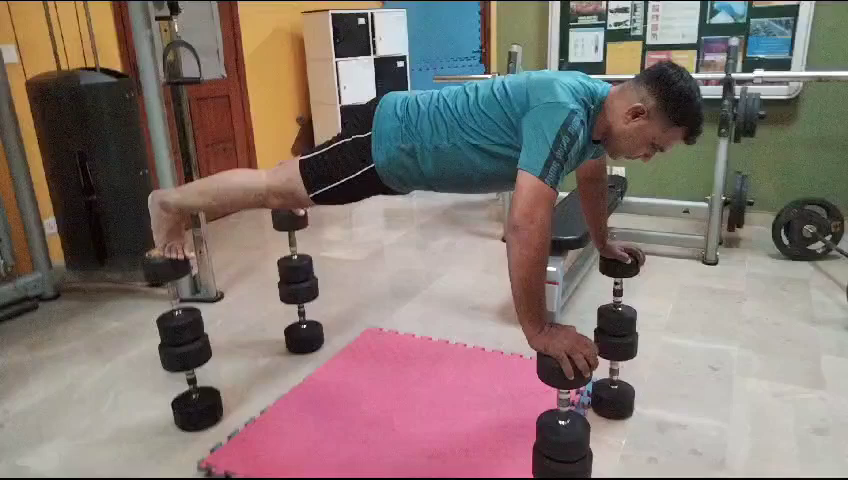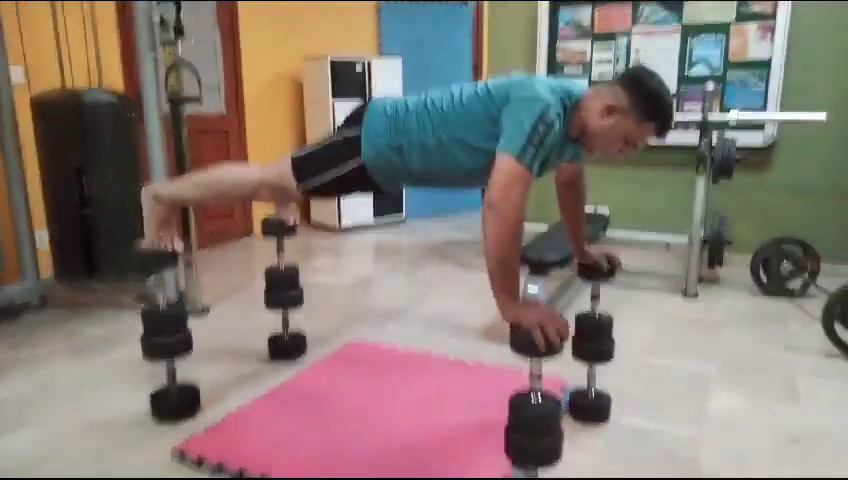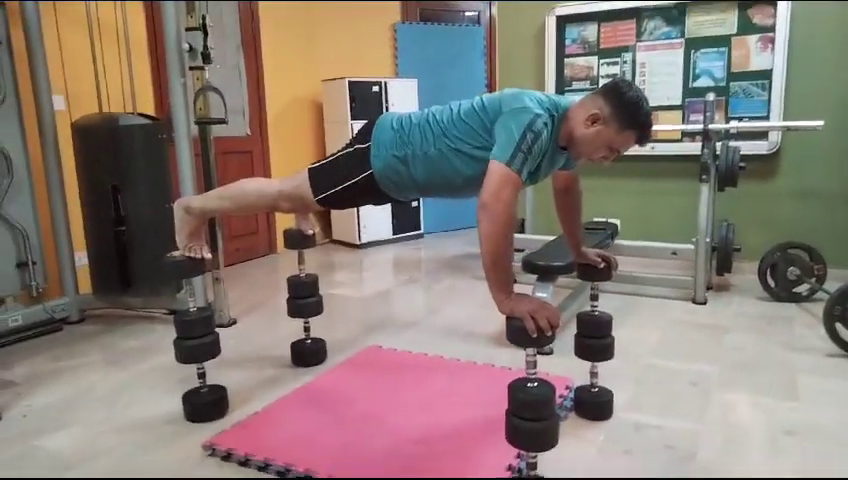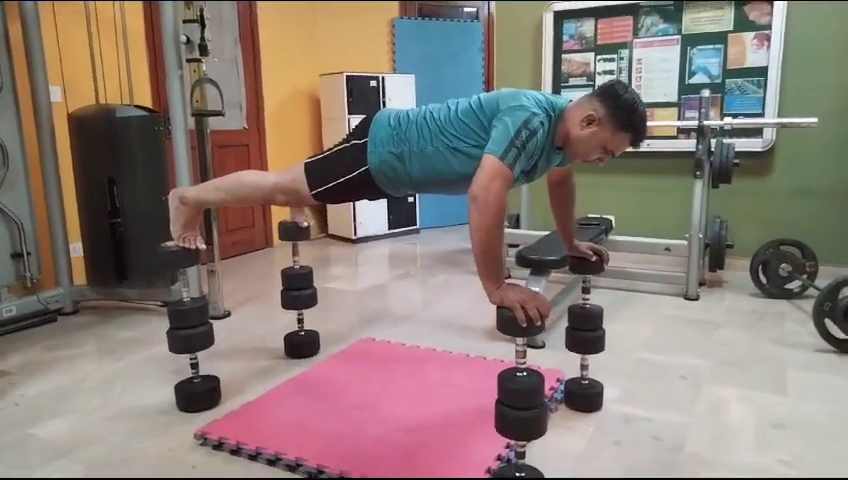
dt=1s
person 1, frame 1
left shoulder: (600, 105)
right shoulder: (564, 113)
left elbow: (591, 175)
right elbow: (527, 222)
left wrist: (603, 243)
right wrist: (537, 329)
left hip: (409, 138)
right hip: (391, 141)
right knee: (276, 188)
right ankle: (170, 201)
person 1, frame 2
left shoulder: (575, 116)
right shoulder: (542, 109)
left elbow: (569, 180)
right elbow: (502, 203)
left wrist: (581, 248)
right wrist: (510, 304)
left hip: (393, 150)
right hip: (380, 141)
right knee: (269, 181)
right ankle: (164, 194)
person 1, frame 3
left shoulder: (567, 127)
right shoulder: (532, 120)
left elbow: (566, 186)
right elbow: (494, 205)
left wrist: (579, 250)
right wrist: (506, 297)
left hip: (402, 165)
right hip: (387, 155)
right knee: (287, 193)
right ankle: (194, 208)
person 1, frame 4
left shoulder: (564, 125)
right shoulder: (531, 120)
left elbow: (559, 177)
right elbow: (484, 195)
left wrist: (570, 242)
right wrist: (497, 287)
left hip: (398, 159)
right hip: (383, 149)
right knee: (284, 184)
right ankle: (188, 197)
